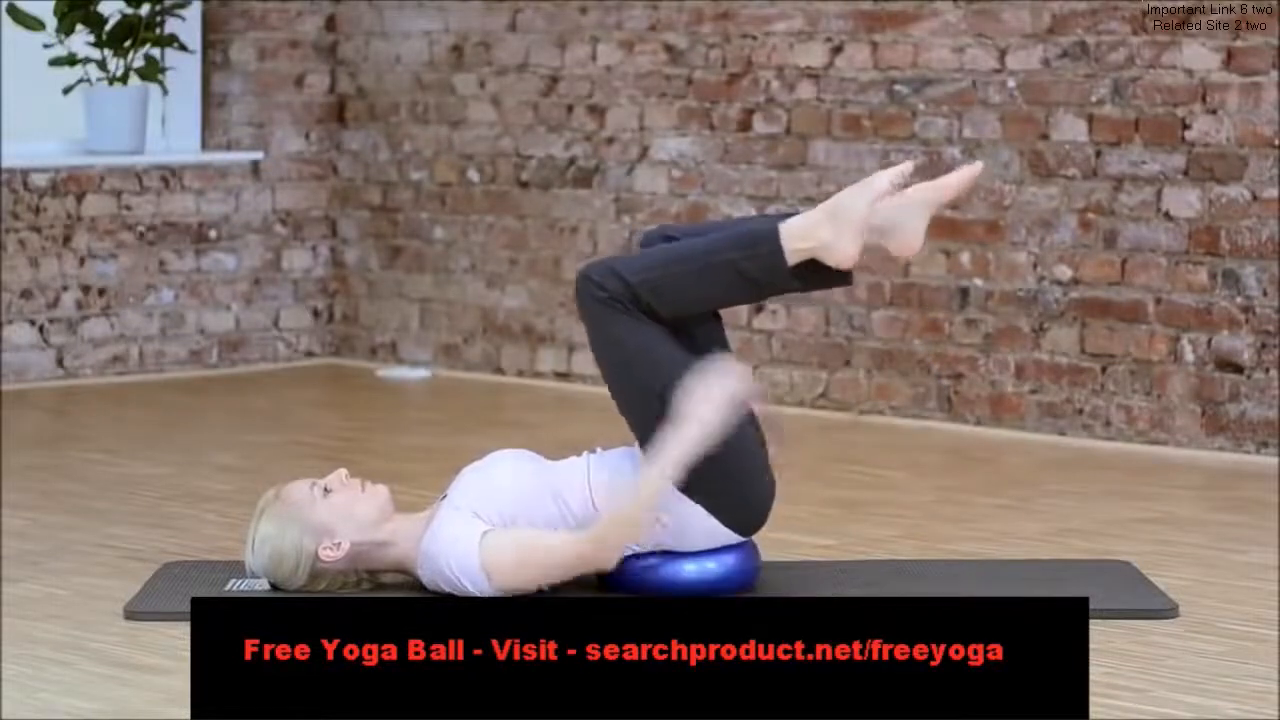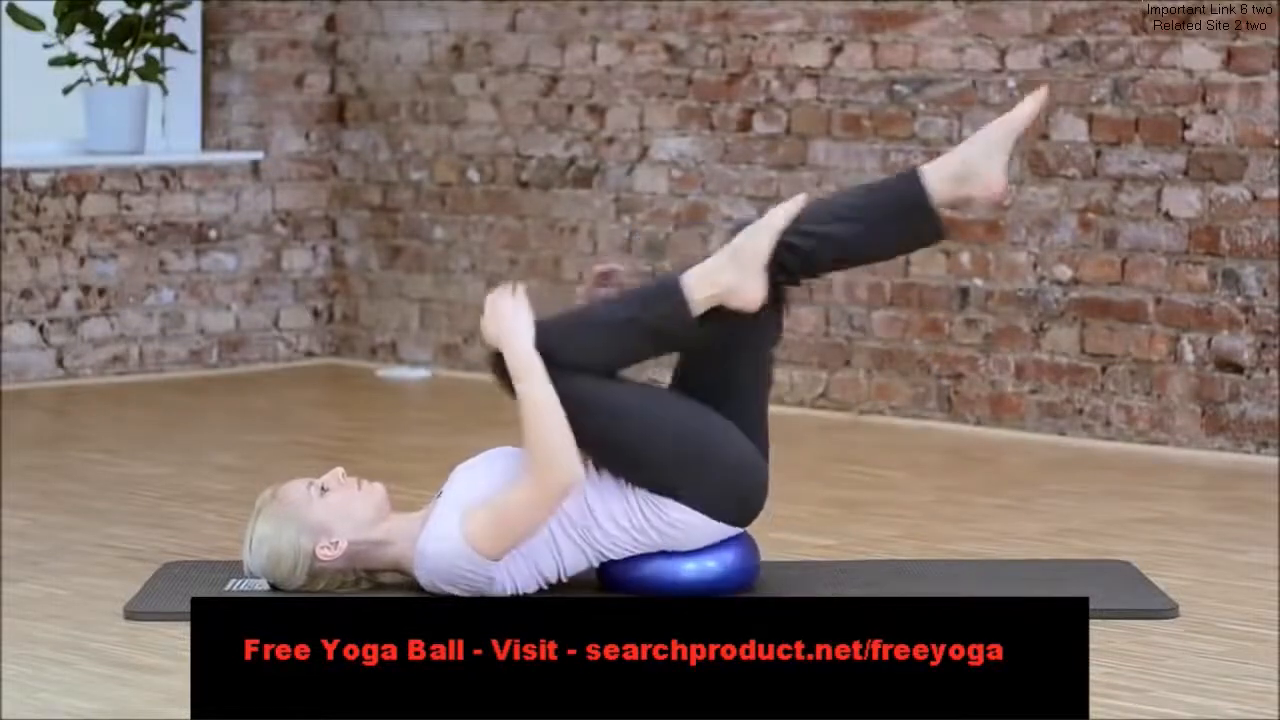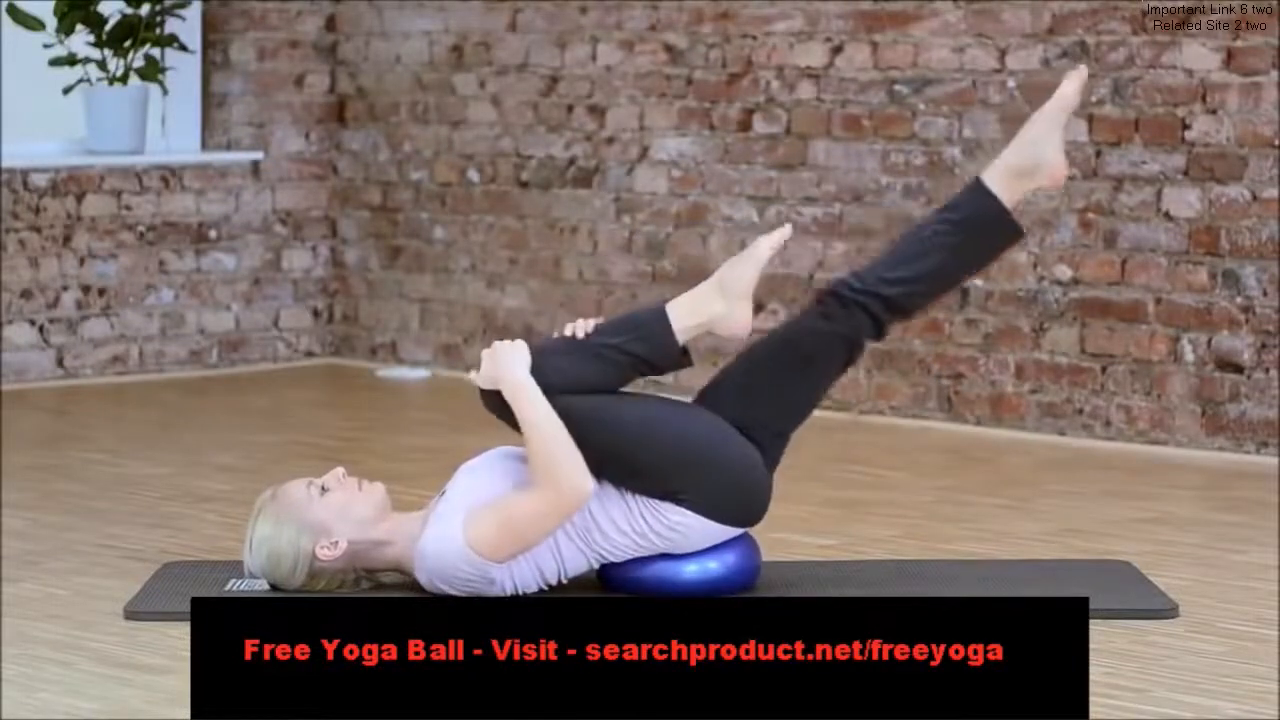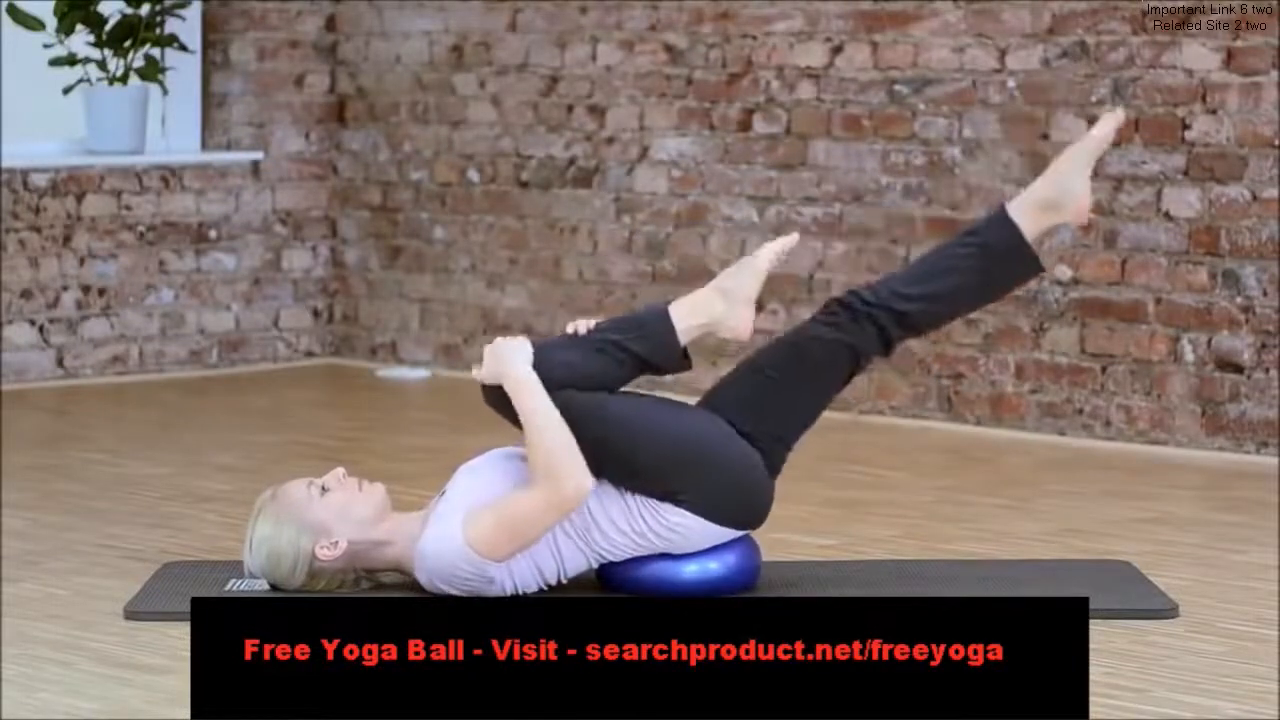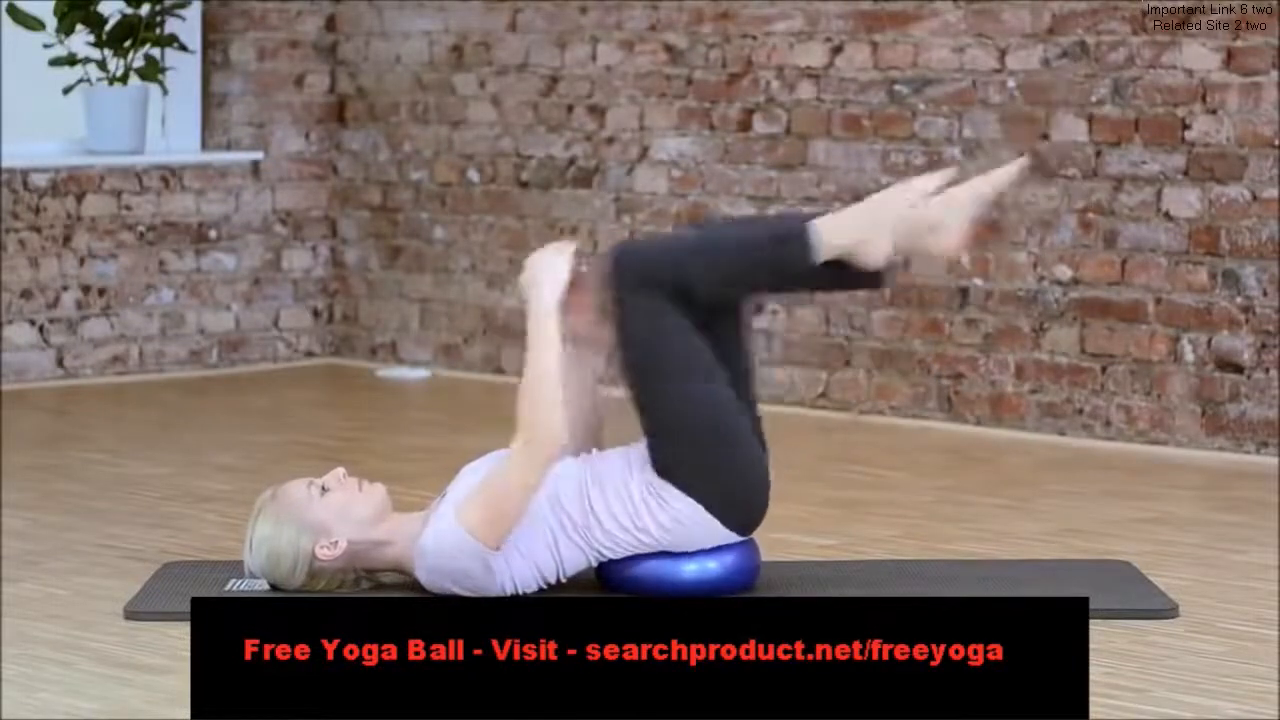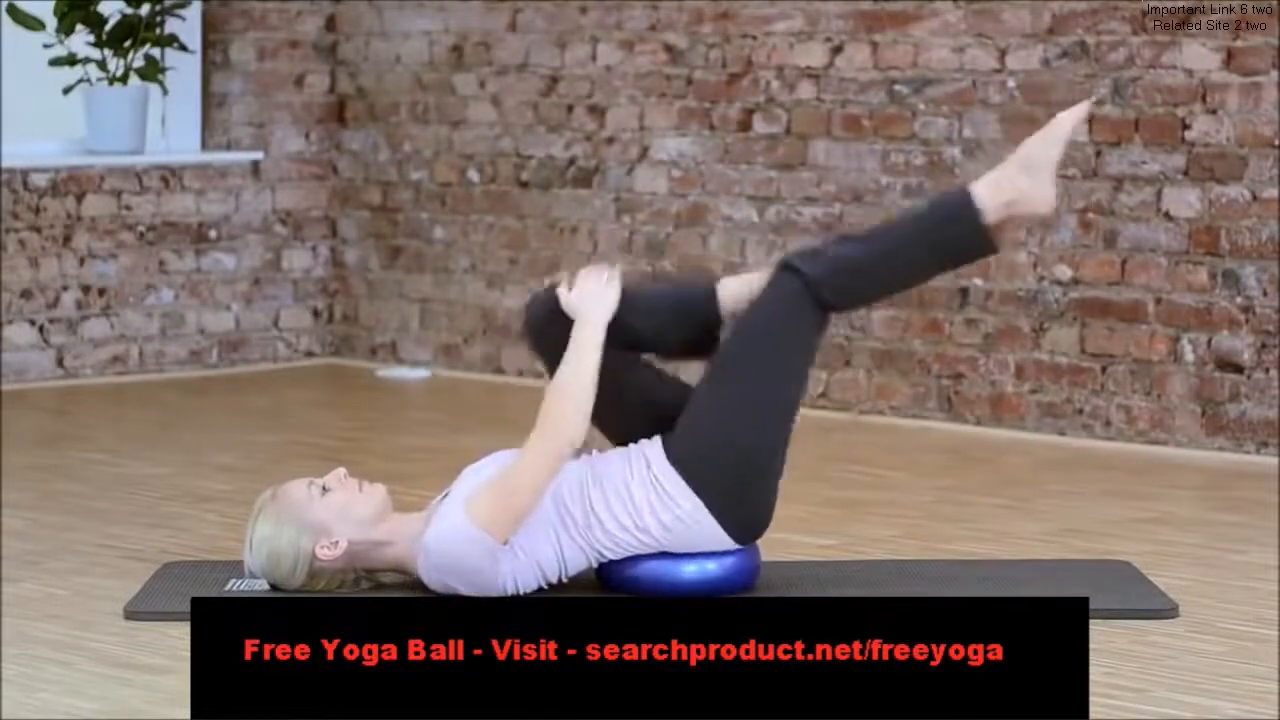
dt=0.4s
person 1, frame 1
left shoulder: (448, 521)
right shoulder: (451, 555)
right elbow: (597, 547)
right wrist: (685, 430)
left hip: (691, 483)
right hip: (715, 493)
left knee: (667, 253)
right knee: (607, 286)
left ankle: (867, 226)
right ankle: (810, 237)
person 1, frame 2
left shoulder: (439, 522)
right shoulder: (449, 553)
right elbow: (559, 476)
left wrist: (575, 332)
right wrist: (519, 344)
left hip: (699, 469)
right hip: (712, 485)
left knee: (773, 249)
right knee: (530, 344)
left ankle: (951, 179)
right ankle: (711, 287)
person 1, frame 3
left shoulder: (444, 520)
right shoulder: (449, 556)
right elbow: (570, 491)
left wrist: (573, 365)
right wrist: (521, 382)
left hip: (706, 467)
right hip: (713, 486)
right knee: (511, 379)
left ankle: (1012, 177)
right ankle: (699, 310)
person 1, frame 4
left shoulder: (447, 522)
right shoulder: (448, 557)
right elbow: (569, 491)
left wrist: (573, 361)
right wrist: (526, 375)
left hip: (705, 477)
right hip: (713, 493)
right knee: (509, 380)
left ankle: (1035, 211)
right ankle: (705, 312)
person 1, frame 5
left shoulder: (446, 524)
right shoulder: (448, 552)
left elbow: (571, 451)
right elbow: (541, 444)
left wrist: (584, 337)
right wrist: (541, 308)
left hip: (682, 489)
right hip: (705, 500)
left knee: (678, 267)
right knee: (637, 267)
left ankle: (892, 231)
right ankle: (865, 232)
person 1, frame 6
left shoulder: (447, 523)
right shoulder: (453, 551)
left elbow: (546, 455)
right elbow: (557, 440)
left wrist: (581, 320)
right wrist: (597, 318)
left hip: (674, 470)
right hip: (710, 496)
left knee: (554, 316)
right knee: (807, 285)
left ankle: (751, 300)
right ankle: (998, 198)
